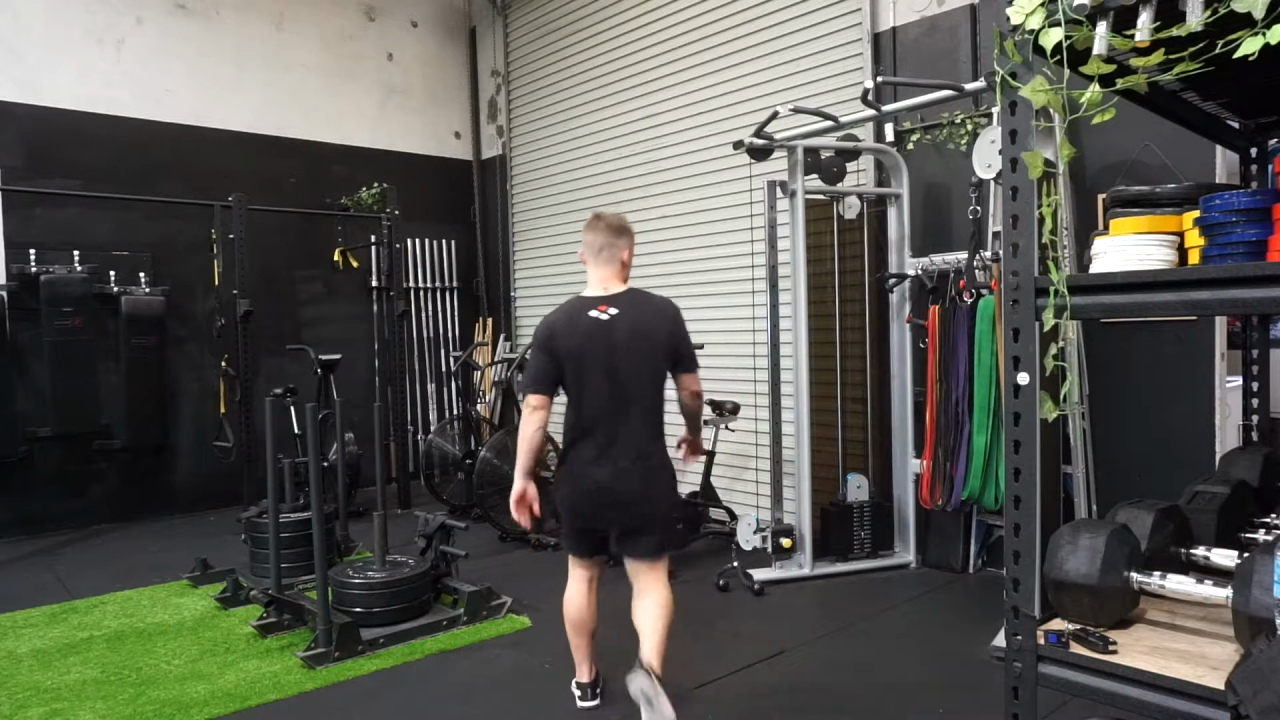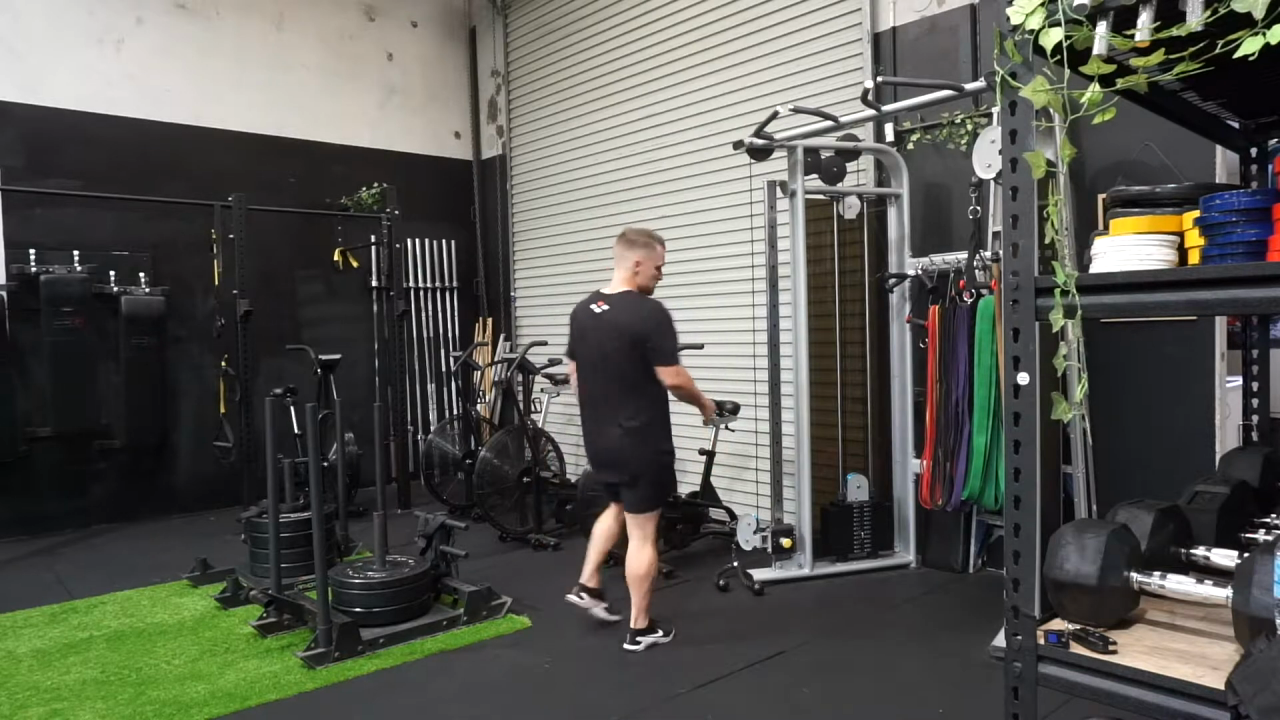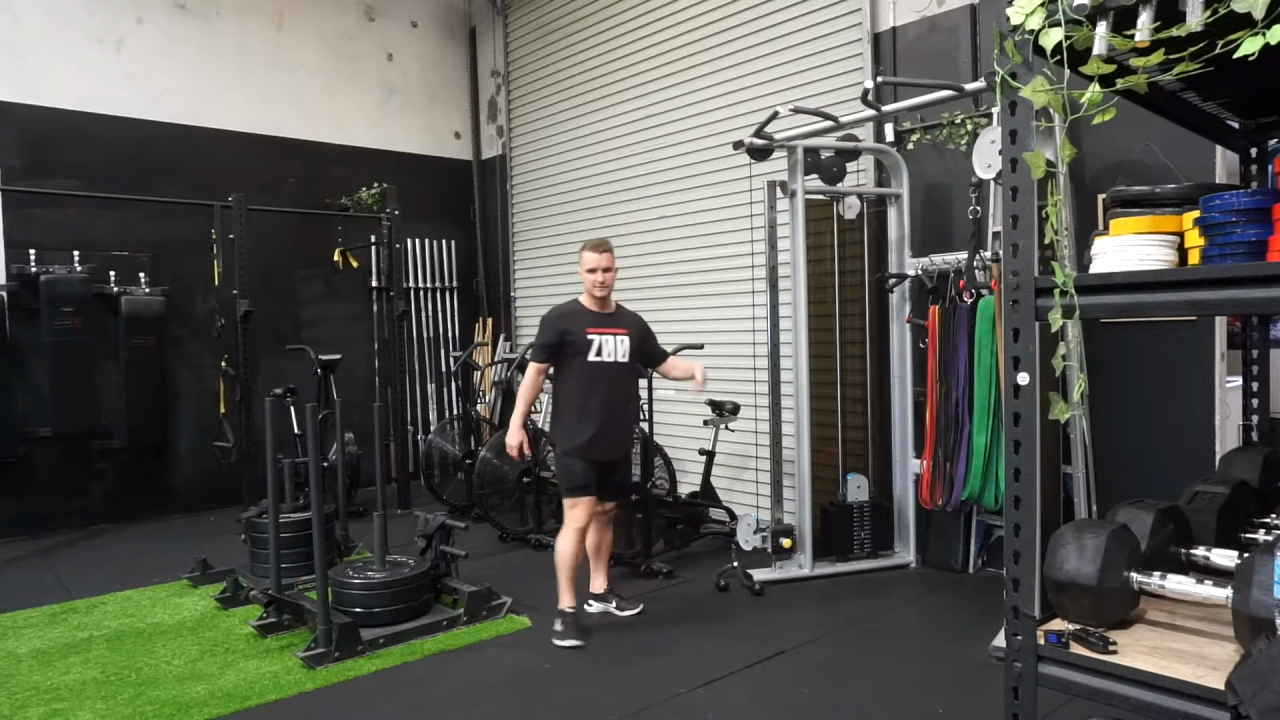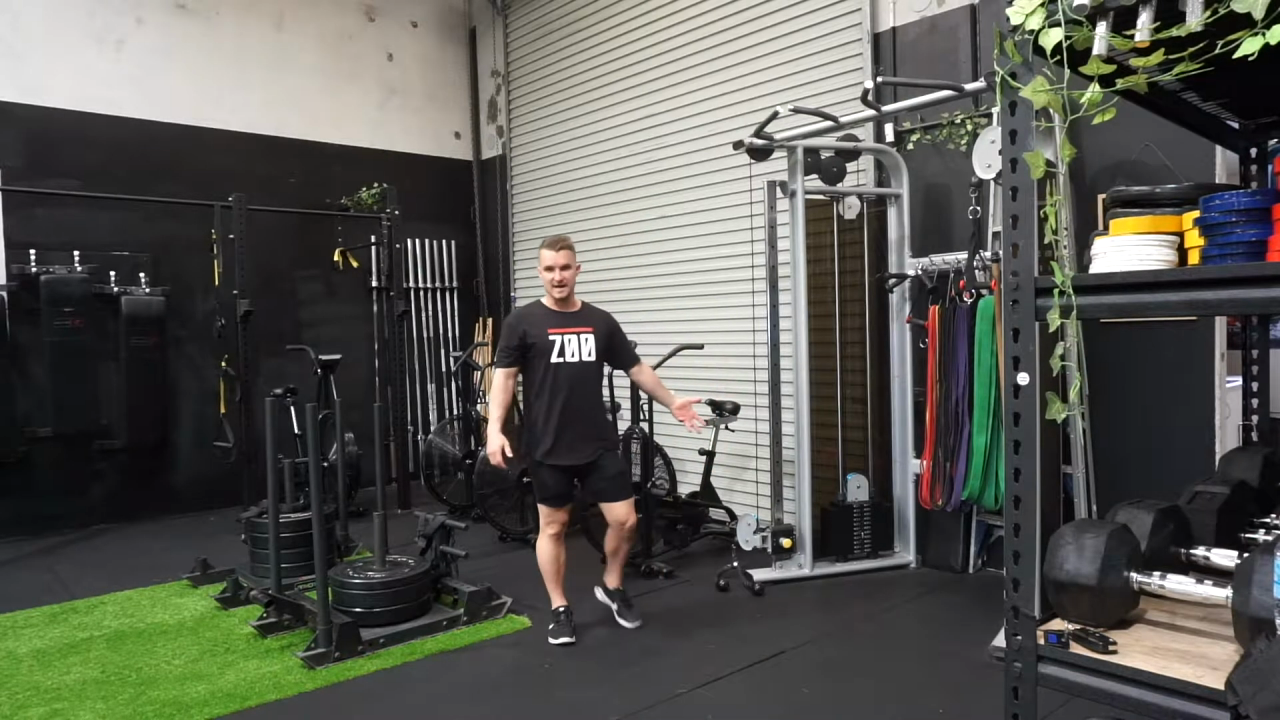
dt=0.7s
person 1, frame 1
left shoulder: (556, 325)
right shoulder: (663, 314)
left elbow: (535, 408)
right elbow: (691, 389)
left wrist: (522, 477)
right wrist: (693, 431)
left hip: (581, 479)
right hip: (646, 477)
left knee: (583, 576)
right knee: (651, 579)
right ankle: (648, 667)
person 1, frame 2
left shoulder: (584, 310)
right shoulder: (648, 312)
left elbow: (574, 370)
right elbow: (672, 377)
right wrist: (702, 402)
left hip: (599, 437)
right hip: (640, 442)
left knee: (619, 509)
right knee: (642, 534)
left ankle: (587, 583)
right ankle: (640, 627)
person 1, frame 3
left shoulder: (632, 322)
right shoulder: (561, 319)
left elbow: (662, 364)
right elbow: (536, 371)
left wrist: (694, 370)
right wrist: (517, 423)
left hip: (617, 442)
right hip: (575, 441)
left knee: (605, 515)
right knee: (578, 521)
left ankle: (600, 591)
right ankle: (566, 611)
person 1, frame 4
left shoulder: (601, 321)
right shoulder: (523, 321)
left elbow: (635, 367)
right elbow: (504, 377)
left wrist: (671, 402)
right wrist: (495, 430)
left hip: (598, 443)
right hip: (548, 447)
left knee: (625, 520)
right knee: (553, 526)
left ankle: (612, 586)
right ankle: (560, 610)
